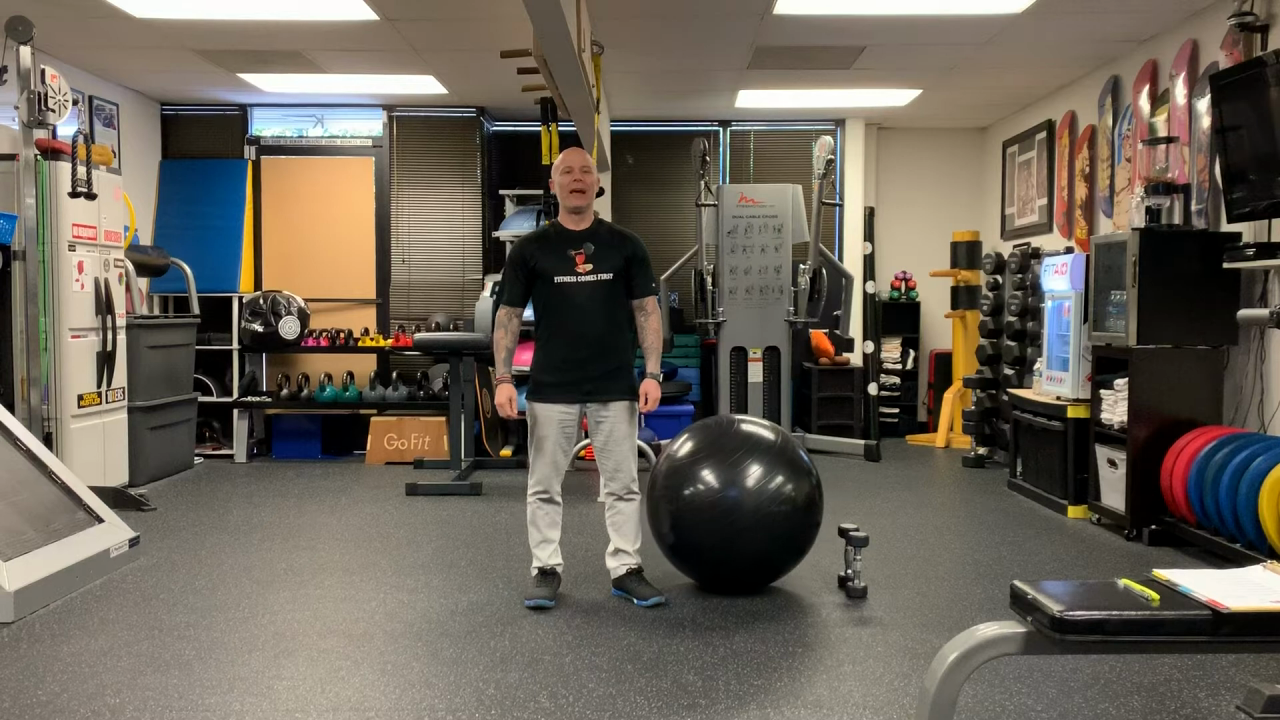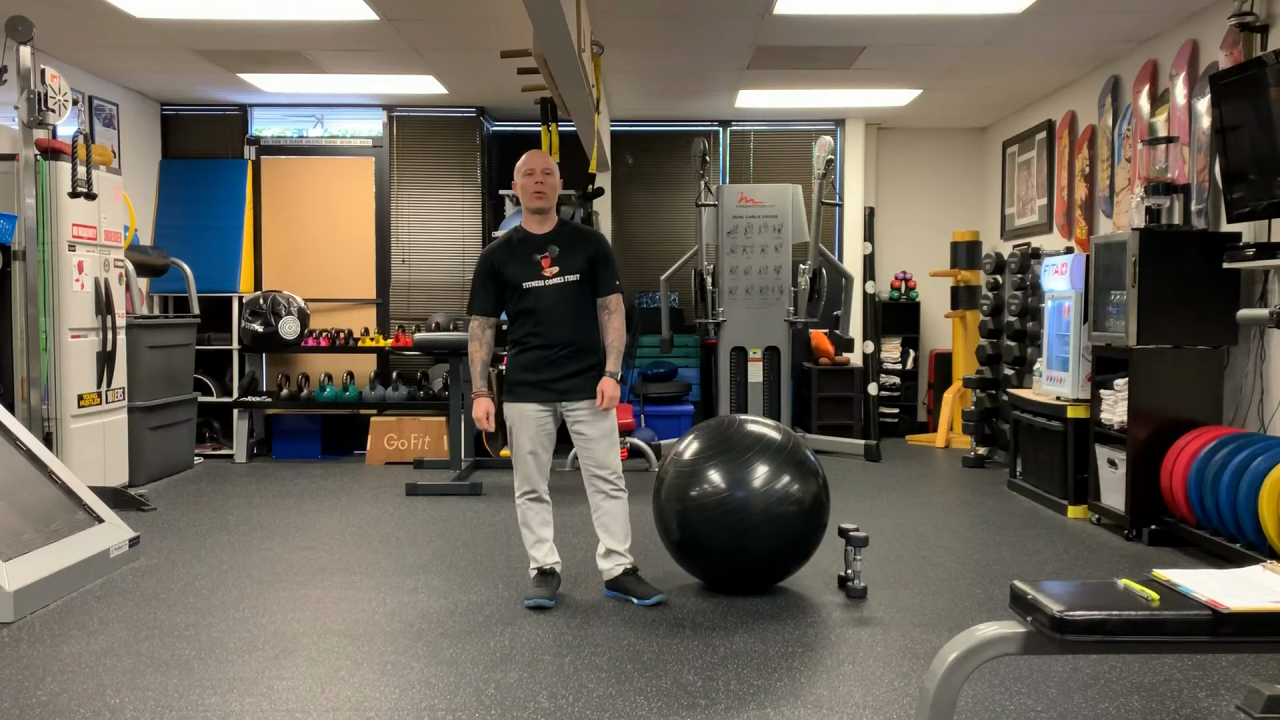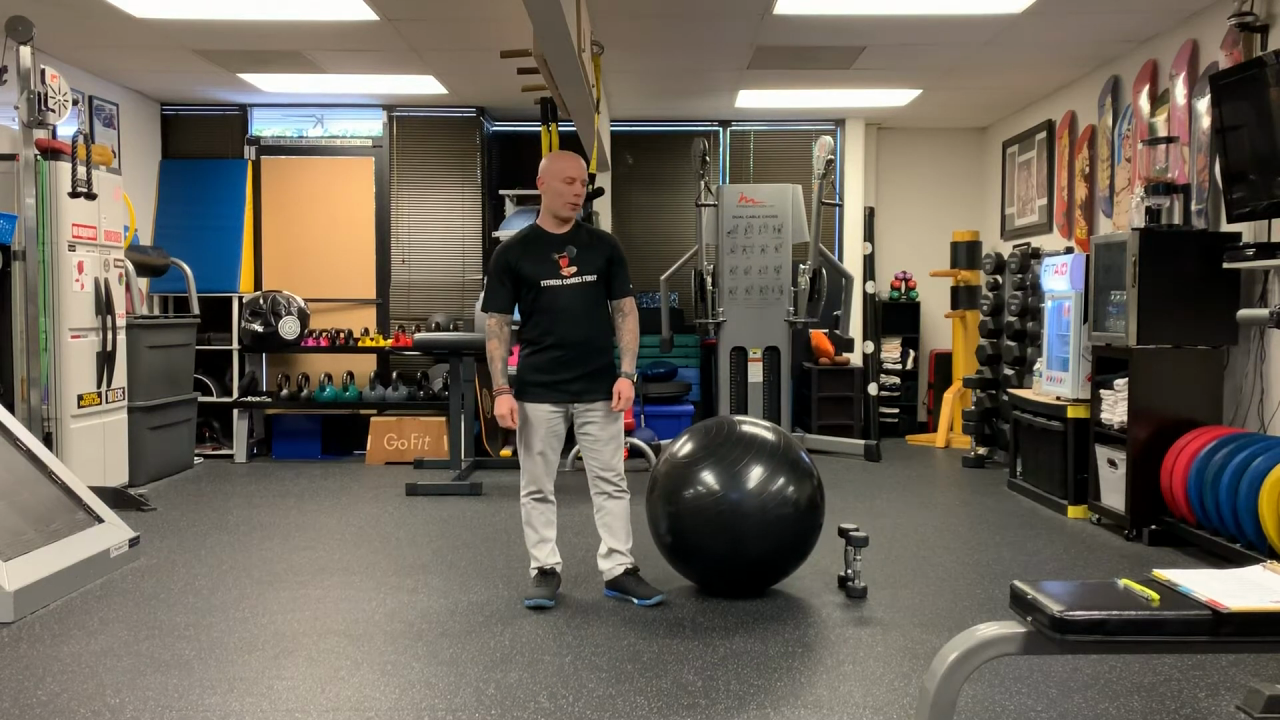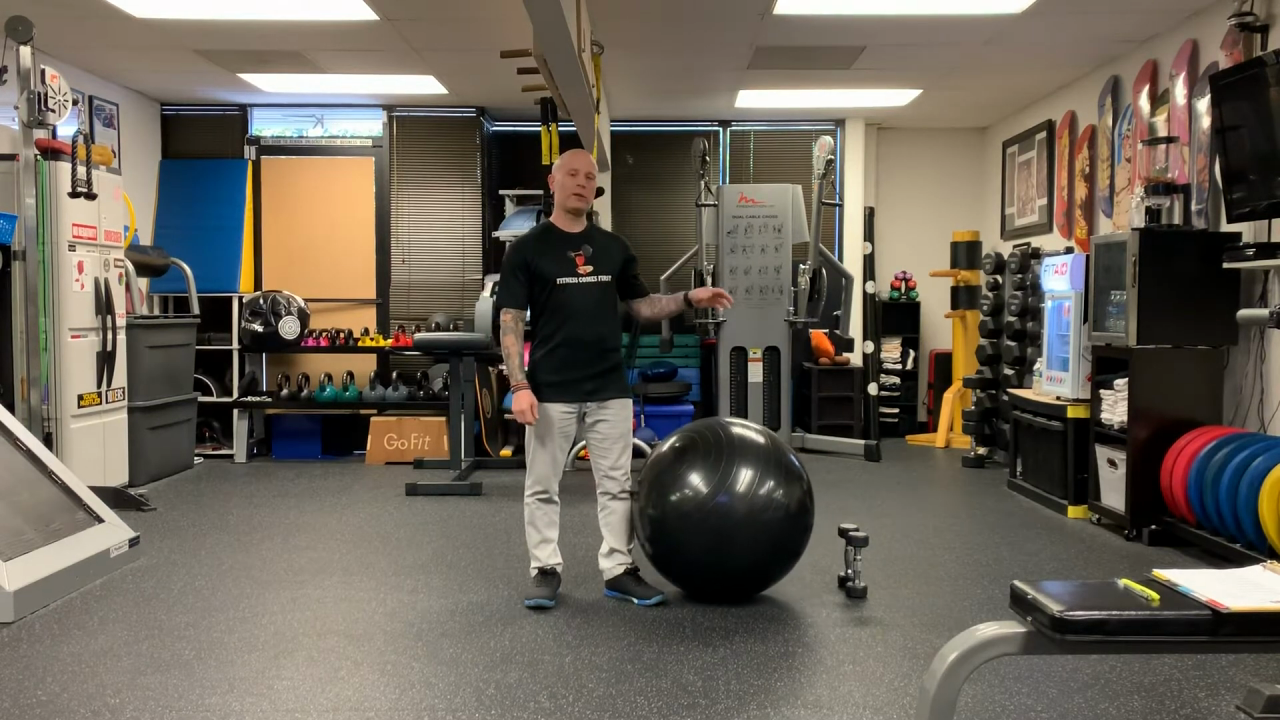
dt=1s
person 1, frame 1
left shoulder: (625, 245)
right shoulder: (530, 248)
left elbow: (647, 310)
right elbow: (508, 315)
left wrist: (652, 372)
right wrist: (502, 377)
left hip: (614, 388)
right hip: (551, 389)
left knee: (622, 484)
right knee: (545, 485)
left ankle: (625, 568)
right ankle: (546, 568)
person 1, frame 2
left shoulder: (590, 243)
right shoulder: (497, 255)
left elbow: (611, 309)
right elbow: (482, 326)
left wrist: (611, 372)
right wrist: (480, 391)
left hip: (587, 386)
right hip: (527, 390)
left knee: (607, 481)
right knee: (531, 486)
left ankle: (618, 568)
right ankle: (545, 569)
person 1, frame 3
left shoulder: (604, 246)
right shoulder: (512, 253)
left elbow: (625, 312)
right elbow: (497, 324)
left wrist: (626, 372)
right wrist: (501, 389)
left hip: (599, 389)
right hip: (538, 392)
left knee: (610, 483)
right knee: (537, 486)
left ankle: (618, 568)
right ankle: (545, 569)
person 1, frame 4
left shoulder: (614, 247)
right shoulder: (527, 249)
left elbow: (642, 306)
right elbow: (511, 322)
left wrist: (690, 298)
right wrist: (519, 385)
left hip: (611, 389)
right hip: (552, 391)
left knee: (616, 485)
right knee: (542, 486)
left ankle: (618, 568)
right ankle: (545, 569)
